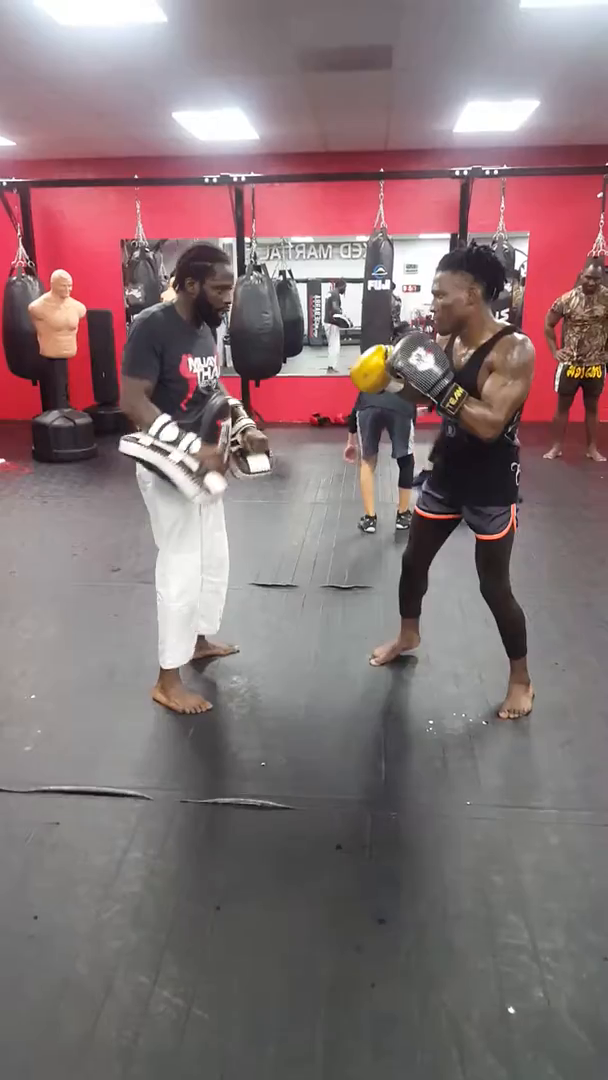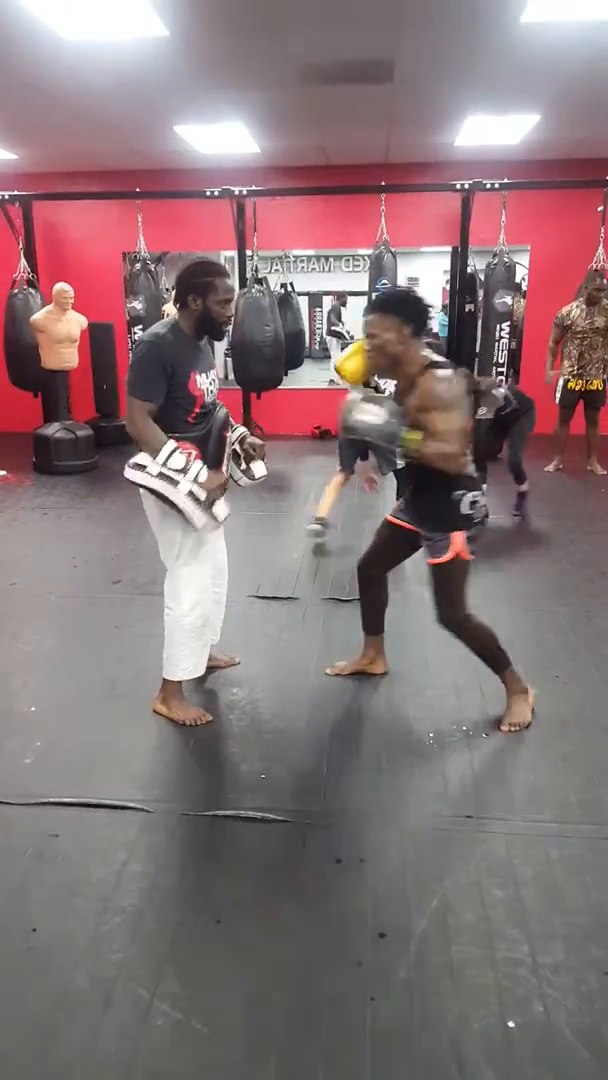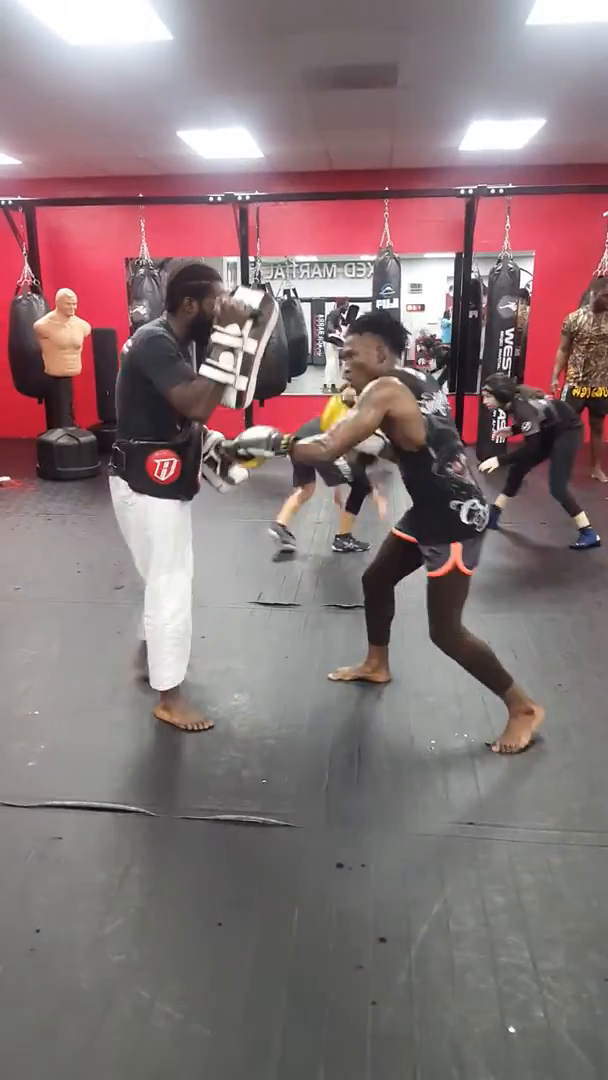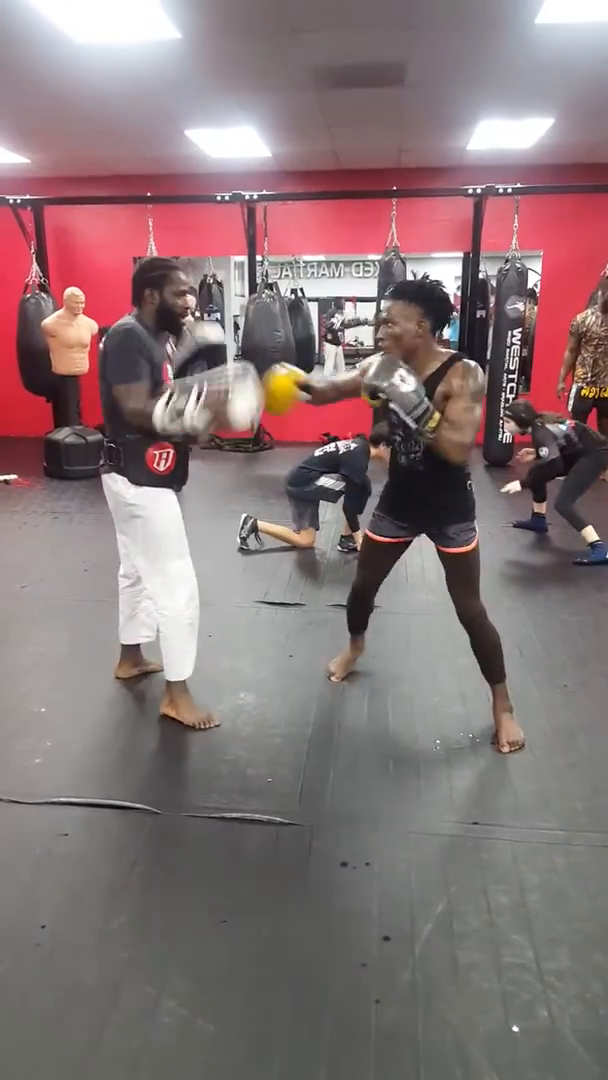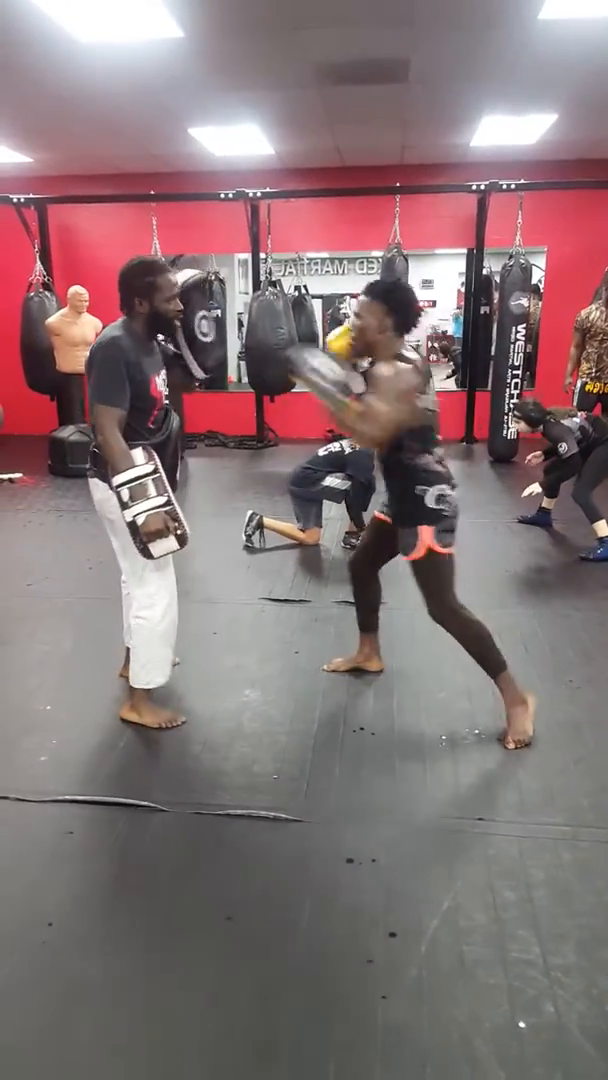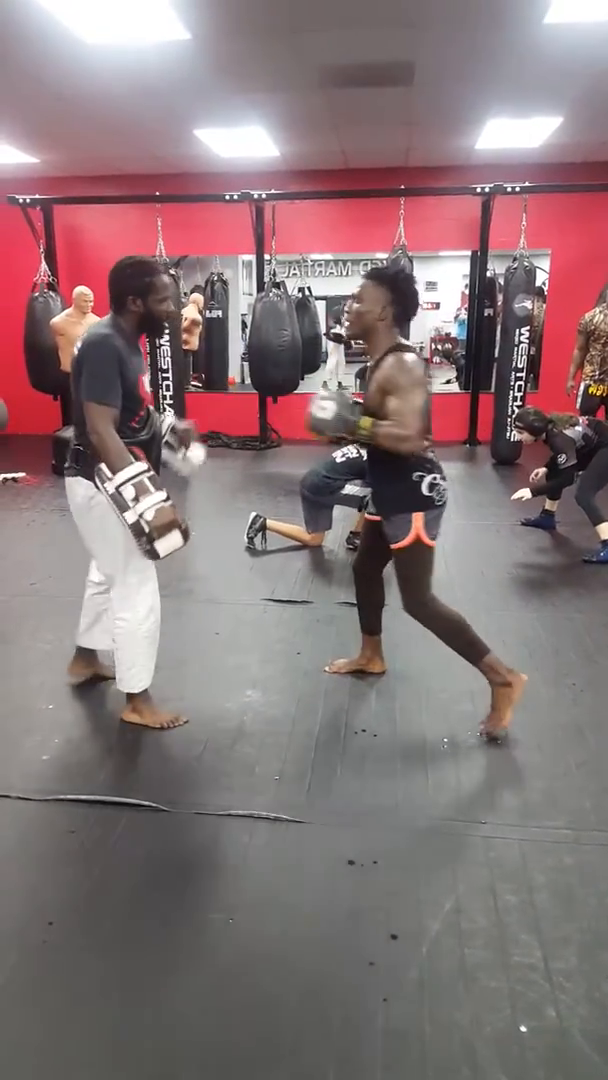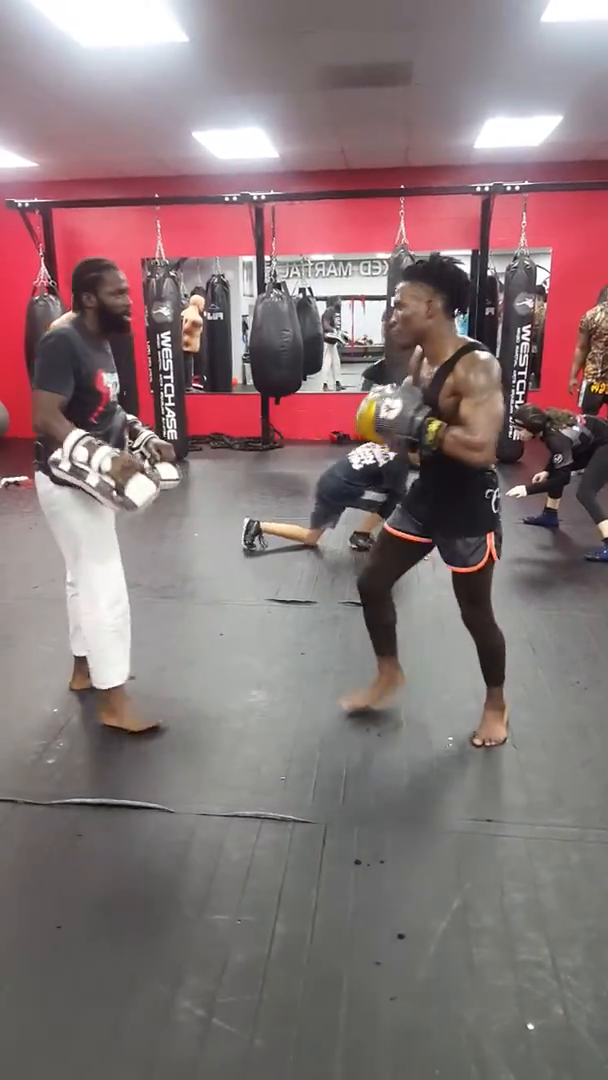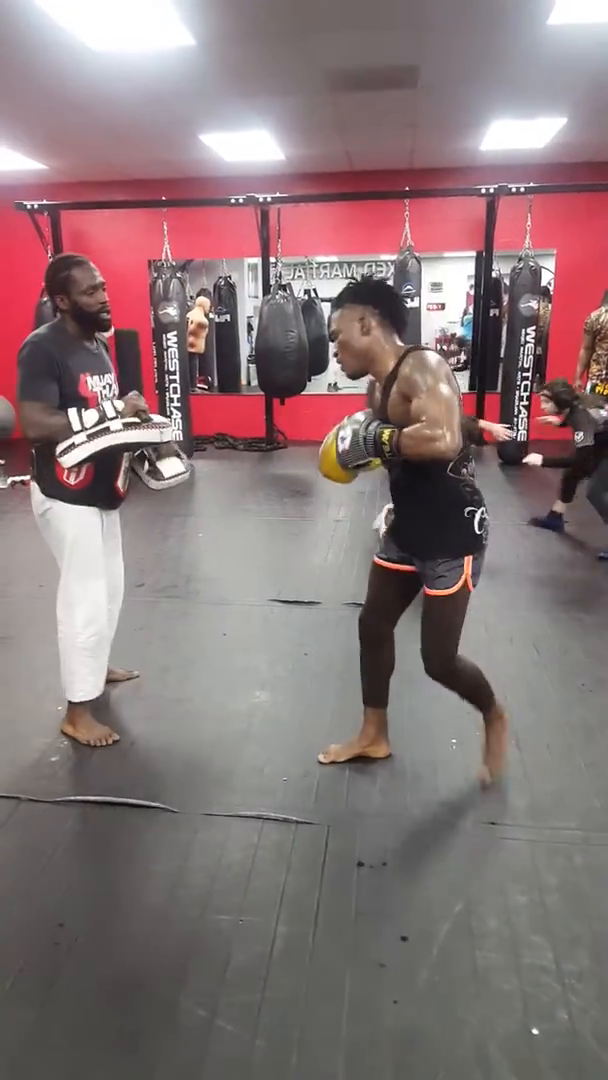
dt=0.5s
person 1, frame 1
left shoulder: (206, 326)
right shoulder: (152, 327)
right elbow: (134, 402)
left wrist: (244, 429)
right wrist: (190, 450)
left hip: (204, 463)
left knee: (214, 556)
right knee: (181, 567)
left ankle: (198, 639)
right ankle: (169, 679)
person 1, frame 2
left shoulder: (201, 340)
right shoulder: (158, 346)
right elbow: (139, 423)
left wrist: (239, 437)
left hip: (200, 478)
left knee: (213, 570)
right knee: (191, 581)
left ankle: (202, 650)
right ankle: (170, 692)
person 1, frame 3
left shoulder: (174, 342)
right shoulder: (154, 344)
right elbow: (198, 405)
left wrist: (213, 445)
right wrist: (230, 338)
left hip: (164, 482)
right hip: (147, 486)
left knee: (172, 576)
right knee: (170, 587)
left ankle: (151, 649)
right ankle: (169, 698)
person 1, frame 4
left shoulder: (146, 336)
right shoulder: (128, 336)
left elbow: (154, 402)
right elbow: (135, 409)
left hip: (135, 476)
right hip: (141, 479)
left knee: (137, 570)
right knee: (176, 582)
left ankle: (130, 657)
right ankle: (177, 696)
person 1, frame 5
left shoulder: (144, 340)
right shoulder: (115, 349)
right elbow: (108, 433)
left knee: (139, 577)
right knee: (155, 588)
left ankle: (136, 658)
right ankle: (138, 700)
person 1, frame 6
left shoulder: (120, 339)
right shoulder: (105, 347)
right elbow: (100, 433)
left wrist: (165, 428)
right hip: (102, 486)
left knee: (108, 574)
right knee: (136, 591)
left ankle: (86, 657)
right ankle: (136, 700)
person 1, frame 7
left shoulder: (98, 343)
right shoulder: (63, 344)
right elbow: (46, 418)
left wrist: (144, 440)
right wrist: (106, 461)
right hip: (69, 482)
left knee: (86, 577)
right knee: (103, 584)
left ankle: (85, 667)
right ankle: (112, 699)
person 1, frame 8
left shoulder: (97, 343)
right shoulder: (42, 348)
right elbow: (35, 425)
right wrist: (114, 413)
left hip: (103, 489)
right hip: (66, 496)
left knee: (109, 586)
right knee: (84, 598)
left ankle: (95, 666)
right ankle: (77, 711)
person 2, frame 1
left shoulder: (514, 349)
right shoulder: (450, 340)
left elbow: (489, 424)
right elbow: (425, 399)
right wrist: (407, 370)
left hip: (491, 487)
right hip: (446, 475)
left knee: (494, 588)
right knee: (413, 560)
left ankle: (520, 679)
right ankle: (408, 635)
person 2, frame 2
left shoulder: (439, 383)
right shoulder: (413, 373)
left elbow: (451, 458)
left wrist: (401, 436)
left hip: (450, 507)
right hip: (421, 500)
left knee: (452, 613)
right knee: (370, 568)
left ankle: (517, 689)
right ankle: (372, 656)
person 2, frame 3
left shoulder: (385, 390)
right shoulder: (414, 382)
left elbow: (326, 450)
left wrist: (272, 441)
left hip: (453, 519)
right hip: (433, 510)
left knee: (445, 631)
right knee: (376, 579)
left ankle: (523, 708)
right ankle: (376, 664)
person 2, frame 4
left shoulder: (465, 375)
right shoulder: (383, 367)
left elbow: (461, 449)
right elbow: (332, 391)
left wrist: (415, 404)
right wrist: (304, 386)
left hip: (449, 509)
right hip: (397, 502)
left knee: (471, 611)
right knee: (363, 588)
left ankle: (502, 705)
right ankle: (354, 646)
person 2, frame 5
left shoulder: (397, 374)
right shoulder: (389, 368)
left elbow: (368, 434)
right elbow: (368, 414)
left hip: (425, 500)
right hip: (407, 494)
left knee: (443, 608)
right knee: (362, 564)
left ankle: (514, 697)
right ankle: (369, 652)
person 2, frame 6
left shoulder: (401, 366)
right shoulder: (383, 358)
left elbow: (408, 440)
left wrist: (354, 422)
right wrist: (345, 414)
left hip: (414, 492)
right hip: (389, 489)
left knee: (418, 600)
right knee: (365, 569)
left ankle: (502, 679)
right ankle: (371, 655)
person 2, frame 7
left shoulder: (477, 367)
right shoulder: (419, 359)
left elbow: (481, 449)
left wrist: (418, 423)
right wrist: (391, 416)
left hip: (469, 509)
right hip: (424, 498)
left knee: (476, 614)
right knee: (372, 583)
left ankle: (495, 705)
right ankle: (387, 675)
person 2, frame 8
left shoulder: (422, 369)
right shoulder: (382, 379)
left elbow: (443, 440)
left wrist: (376, 437)
right wrist: (359, 445)
left hip: (453, 529)
right hip: (409, 525)
left knee: (437, 657)
right knee: (374, 626)
left ankle: (494, 719)
right ankle: (374, 736)
